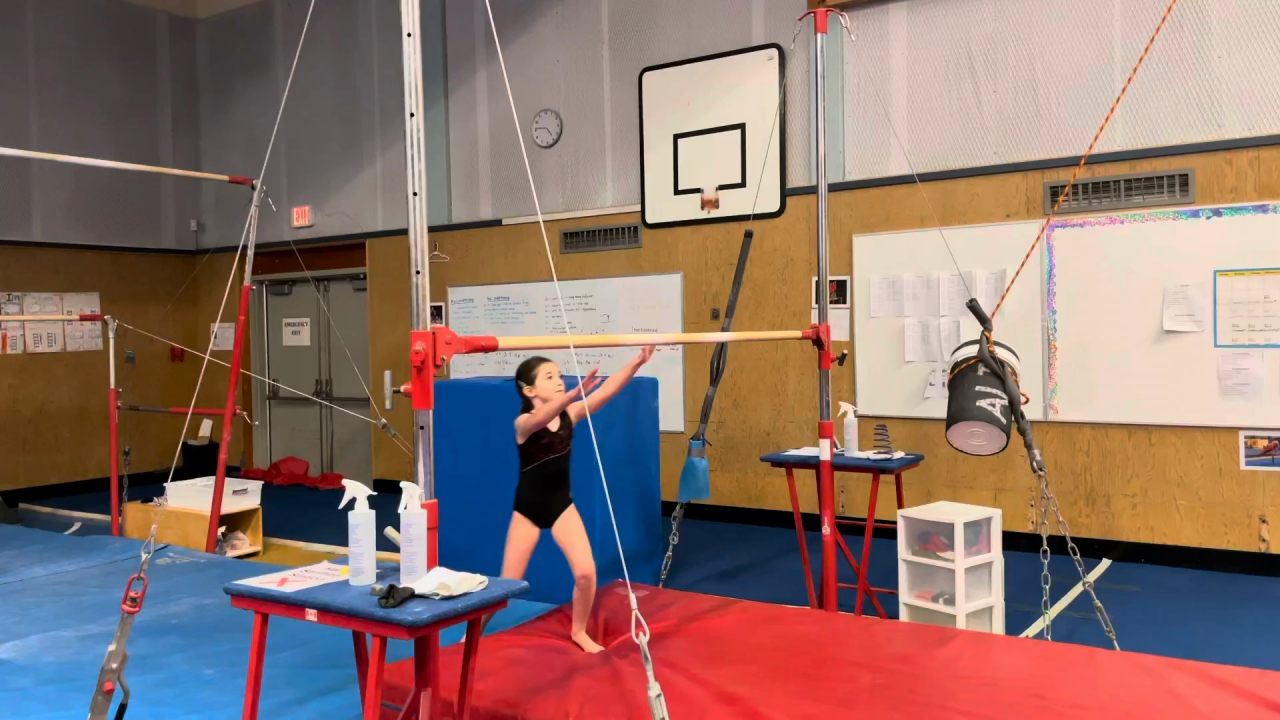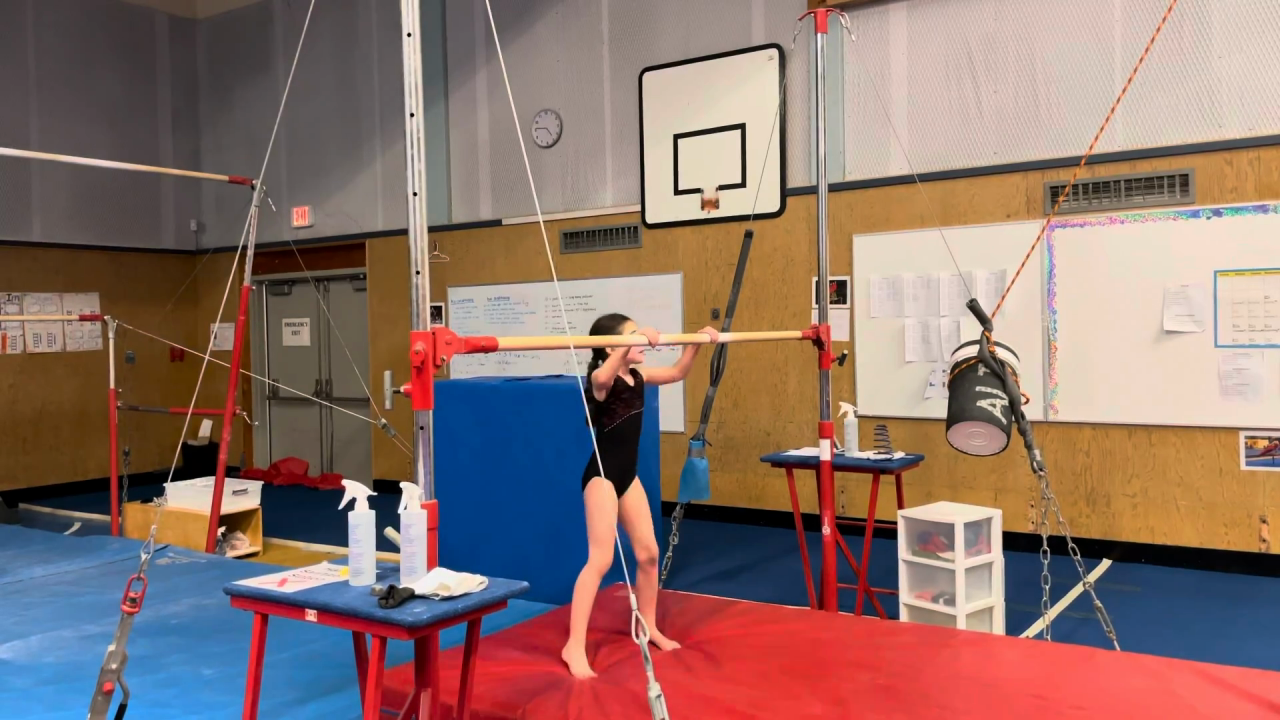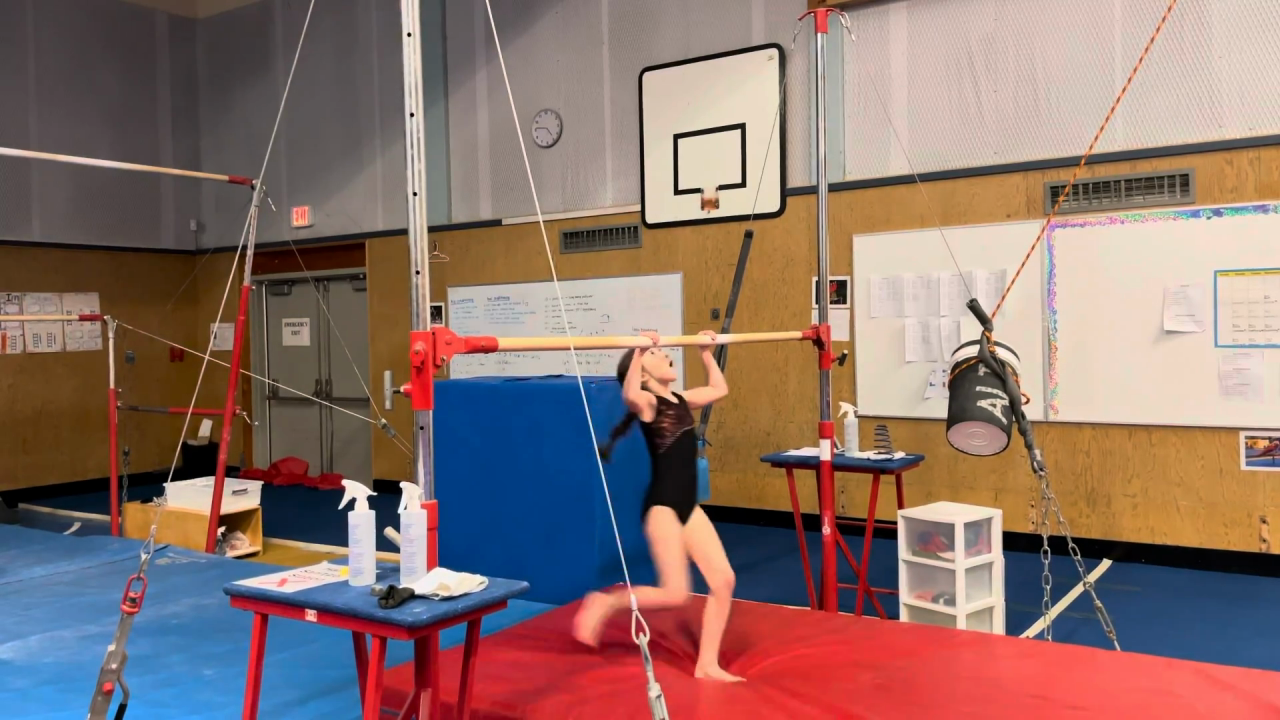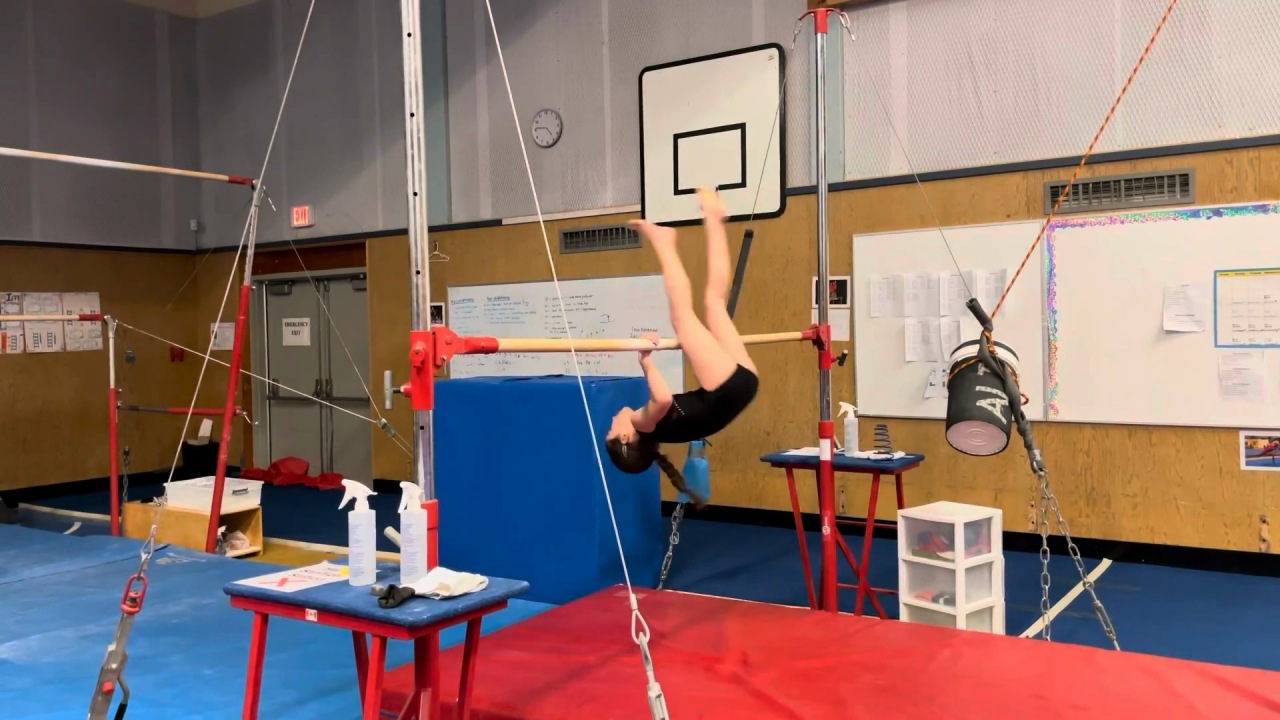
dt=0.7s
person 1, frame 1
left shoulder: (569, 414)
right shoulder: (524, 423)
left elbow: (607, 391)
right elbow: (545, 416)
left wrist: (639, 361)
right wrist: (577, 393)
left hip: (562, 507)
right hip: (527, 511)
left knee: (586, 571)
left ankle: (579, 630)
person 1, frame 2
left shoulder: (637, 376)
right shoulder: (601, 378)
left elbow: (678, 371)
right elbow: (607, 377)
left wrist: (697, 340)
right wrist: (633, 341)
left hip: (627, 476)
right hip: (601, 476)
left knee: (649, 554)
right knee: (601, 559)
left ankle: (648, 626)
right ankle: (575, 646)
person 1, frame 3
left shoulder: (680, 400)
right shoulder: (648, 403)
left elbow: (719, 389)
right elbow: (631, 395)
left wrist: (706, 353)
right wrist: (640, 356)
left hip: (688, 505)
right hip: (662, 504)
left knee: (724, 581)
right knee: (675, 594)
left ankle: (707, 663)
right ankle: (601, 605)
person 1, frame 4
left shoulder: (650, 428)
right shoulder: (646, 424)
right elbow: (662, 397)
right wrist: (646, 362)
left hip: (730, 387)
right hip: (729, 387)
right knee: (681, 312)
